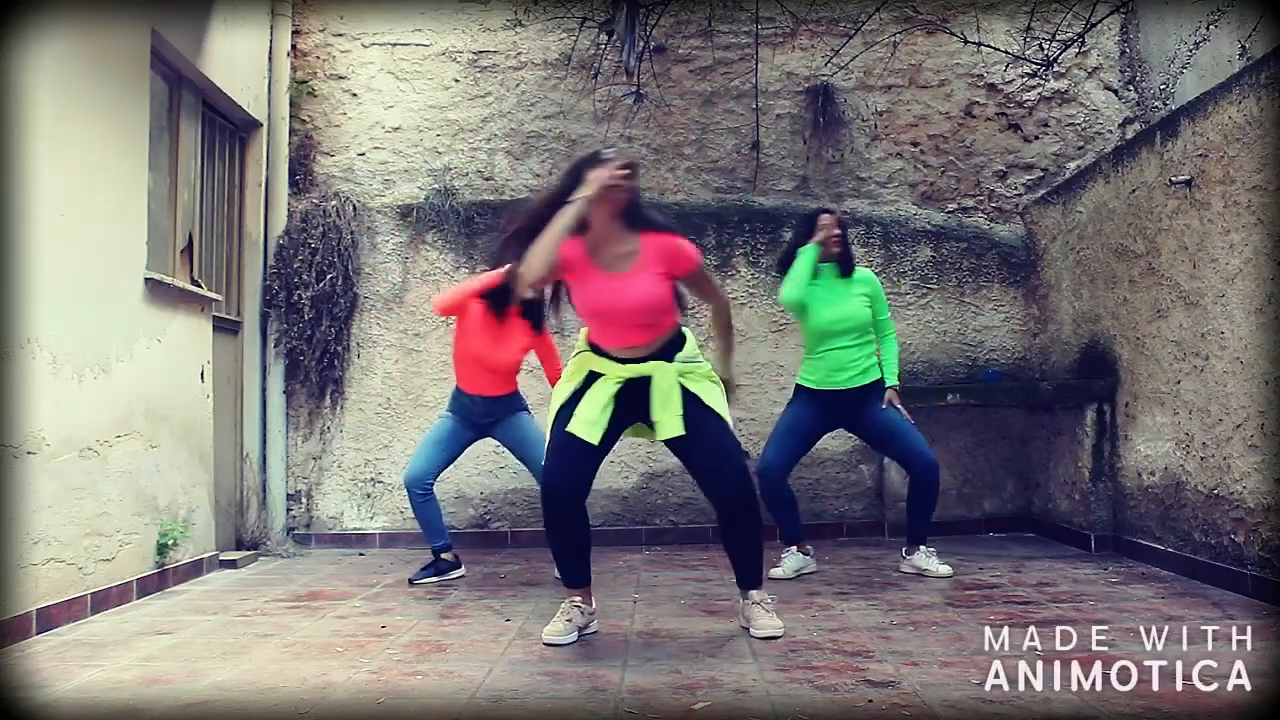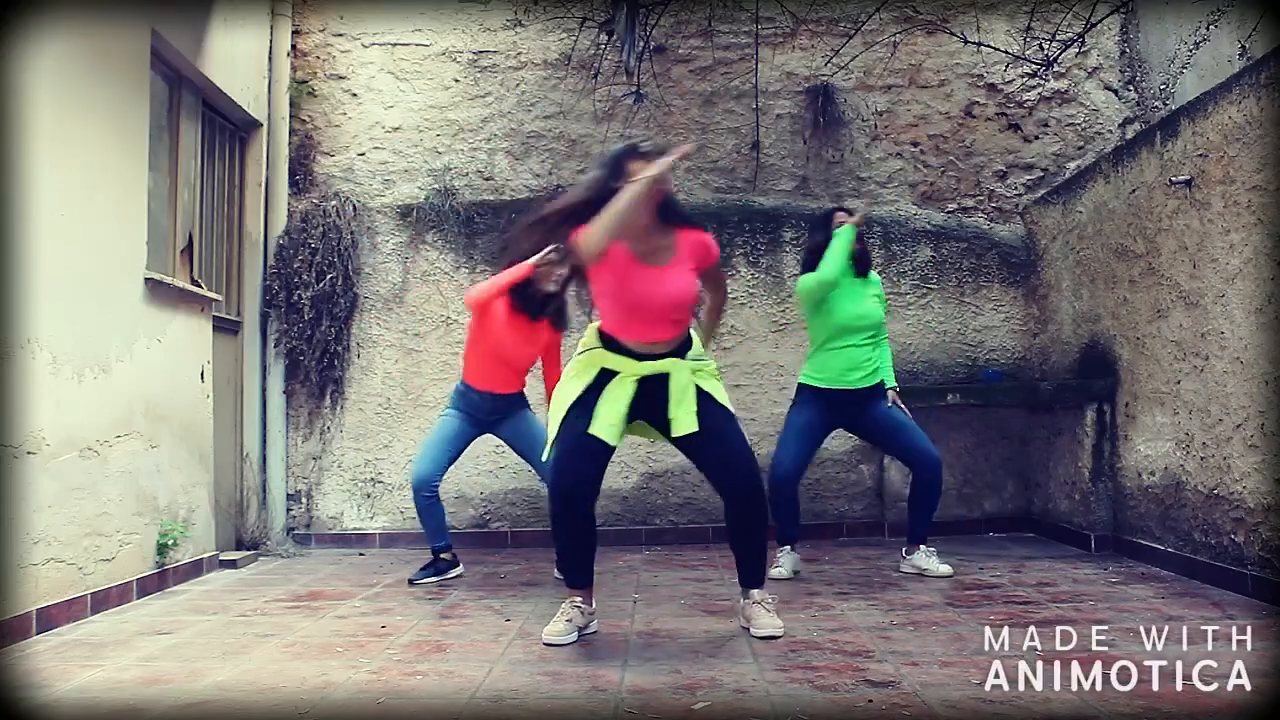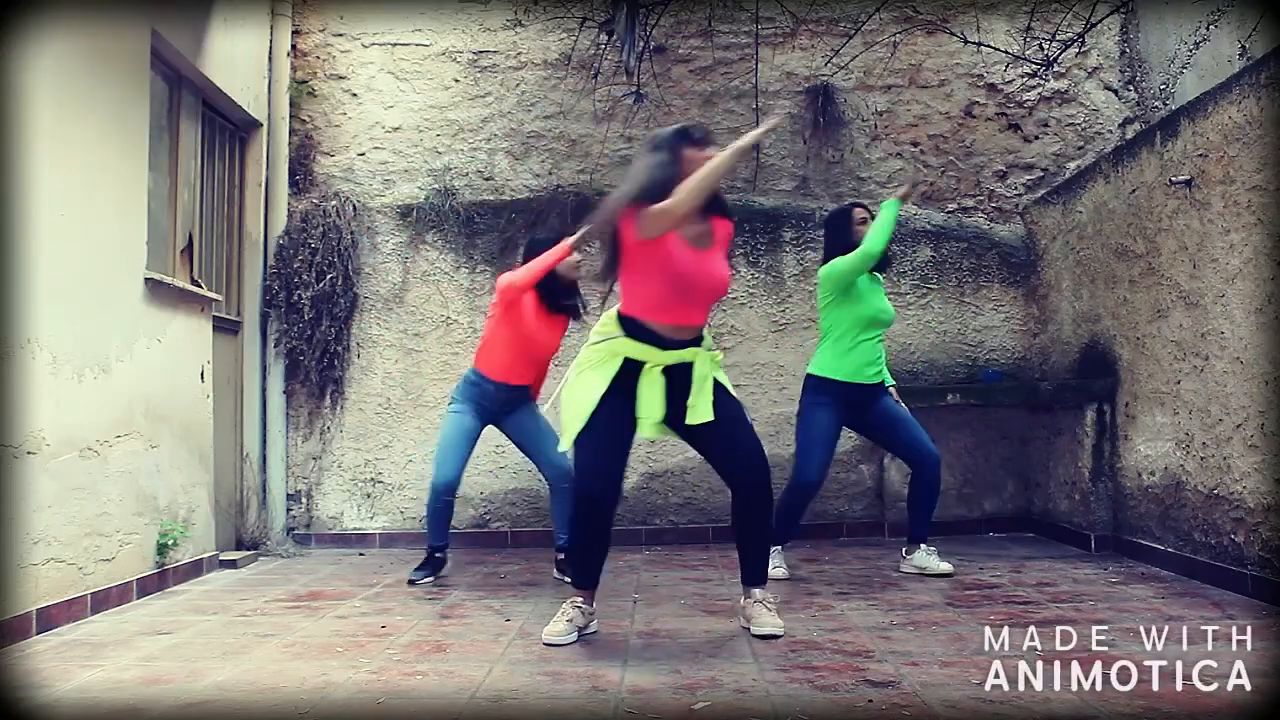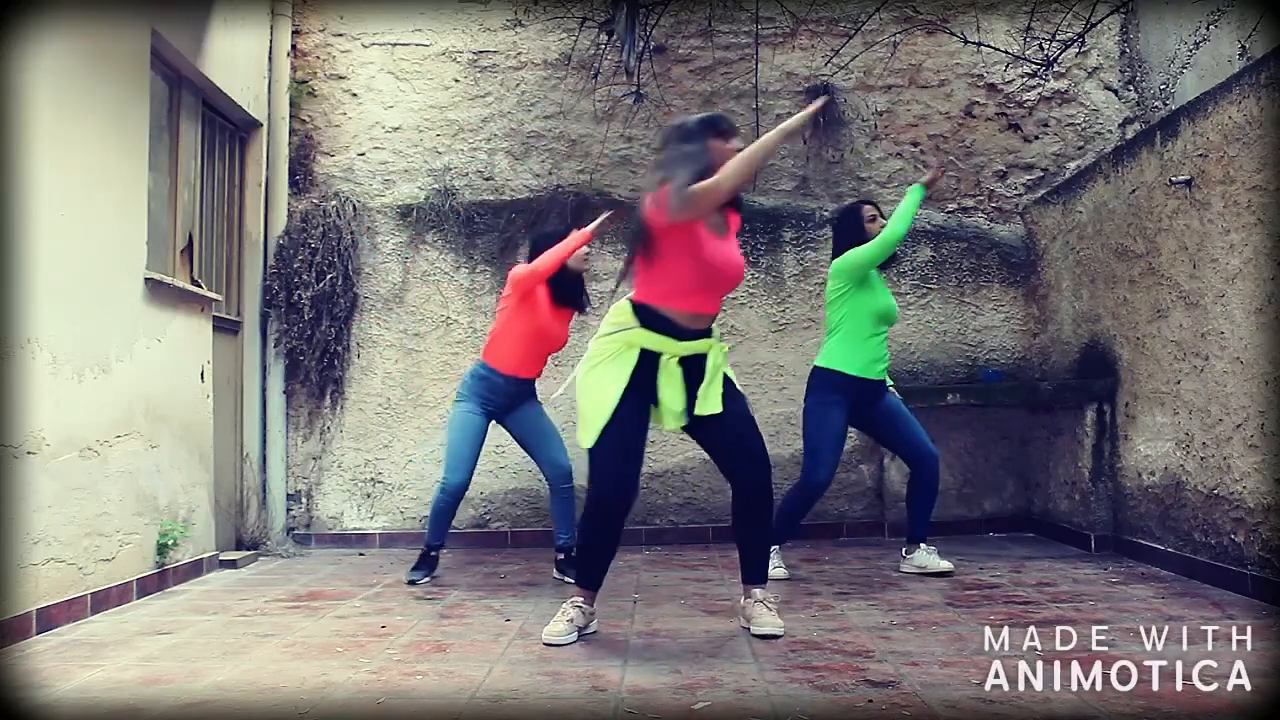
dt=0.1s
person 1, frame 1
left shoulder: (666, 246)
right shoulder: (566, 247)
left elbow: (716, 302)
right elbow: (528, 277)
left wrist: (725, 366)
right wrist: (579, 202)
left hip: (673, 377)
right hip: (602, 379)
left knee: (733, 485)
right knee: (560, 486)
left ankle: (754, 596)
right ankle: (578, 603)
person 1, frame 2
left shoulder: (698, 242)
right shoulder: (601, 236)
left elbow: (714, 299)
right elbow: (589, 244)
left wrist: (701, 346)
right wrist: (645, 179)
left hip: (679, 375)
right hip: (610, 374)
left knee: (743, 482)
right knee: (569, 489)
left ankle: (755, 596)
right ankle: (580, 603)
person 1, frame 3
left shoulder: (719, 228)
right shoulder: (642, 216)
right elbow: (675, 210)
right wrist: (740, 147)
left hip: (691, 366)
right hip: (625, 363)
left knee: (752, 473)
right knee: (593, 489)
left ankle: (755, 595)
right ankle: (581, 602)
person 1, frame 4
left shoulder: (728, 219)
right shoulder: (670, 202)
right elbow: (727, 180)
right wrist: (793, 122)
left hip: (696, 359)
right hip: (634, 354)
left knee: (754, 473)
right knee: (610, 489)
left ankle: (754, 594)
right ankle: (582, 603)
person 2, frame 1
left shoulder: (864, 280)
right shoulder: (801, 286)
left elbow: (887, 334)
right elbow: (789, 298)
left wrist: (891, 384)
right wrist: (811, 249)
left hip: (867, 394)
right hip: (813, 398)
left knee: (925, 464)
right knee: (769, 469)
left ankle: (915, 551)
right ankle: (798, 551)
person 2, frame 2
left shoulder: (872, 284)
right shoulder: (814, 284)
right elbow: (829, 271)
left wrist: (890, 386)
right wrist: (841, 229)
left hip: (868, 396)
right hip: (818, 397)
left knee: (928, 462)
right knee: (781, 475)
left ankle: (915, 551)
right ankle: (786, 551)
person 2, frame 3
left shoulder: (876, 279)
right shoulder: (834, 273)
right elbow: (871, 250)
left wrist: (887, 383)
right wrist: (893, 203)
left hip: (871, 393)
right hip: (826, 391)
left knee: (928, 459)
right knee: (807, 477)
left ankle: (915, 550)
right ankle: (776, 549)
person 2, frame 4
left shoulder: (874, 278)
right shoulder: (847, 266)
right elbow: (895, 235)
left wrist: (886, 380)
right wrist: (920, 188)
left hip: (871, 390)
right hip: (832, 386)
left knee: (926, 459)
right knee: (816, 478)
left ankle: (915, 550)
right ankle: (773, 549)
person 3, frame 1
left shoulder: (533, 327)
right shoulder: (473, 303)
left elbow: (557, 376)
right elbow: (441, 305)
right wrist: (497, 276)
left hip: (508, 411)
right hip: (462, 410)
right knee: (415, 478)
right ankle: (446, 558)
person 3, frame 2
left shoulder: (550, 324)
right shoulder: (493, 299)
left elbow: (552, 375)
right elbow: (473, 300)
right wrist: (531, 264)
left hip: (512, 410)
right hip: (466, 405)
right knee: (423, 477)
right ankle: (444, 557)
person 3, frame 3
left shoulder: (563, 312)
right shoulder: (513, 289)
right elbow: (518, 282)
left wrist: (533, 396)
right wrist: (566, 246)
left hip: (518, 402)
right hip: (474, 396)
left knee: (562, 470)
right knee: (444, 481)
left ankle: (566, 557)
right ankle: (436, 554)
person 3, frame 4
left shoulder: (566, 306)
right shoulder: (523, 280)
right elbow: (544, 265)
right wrist: (591, 229)
left hip: (521, 397)
right hip: (481, 388)
left knee: (561, 471)
right knee: (455, 481)
left ankle: (566, 557)
right ankle: (429, 553)
